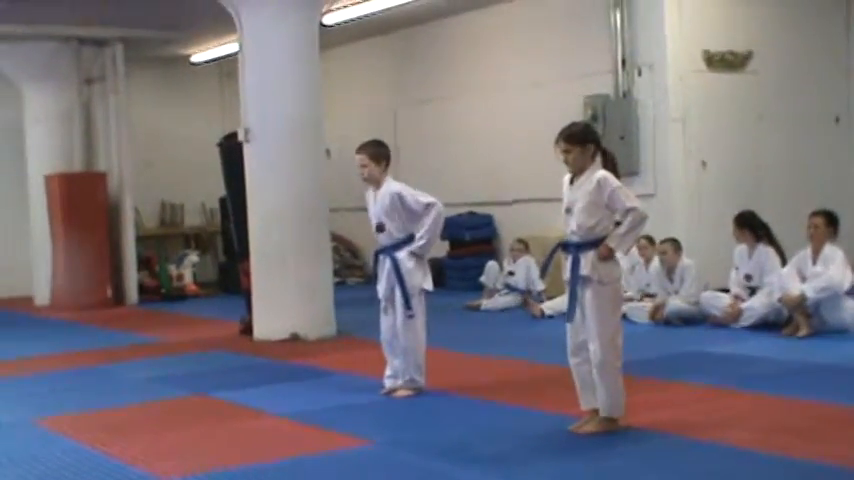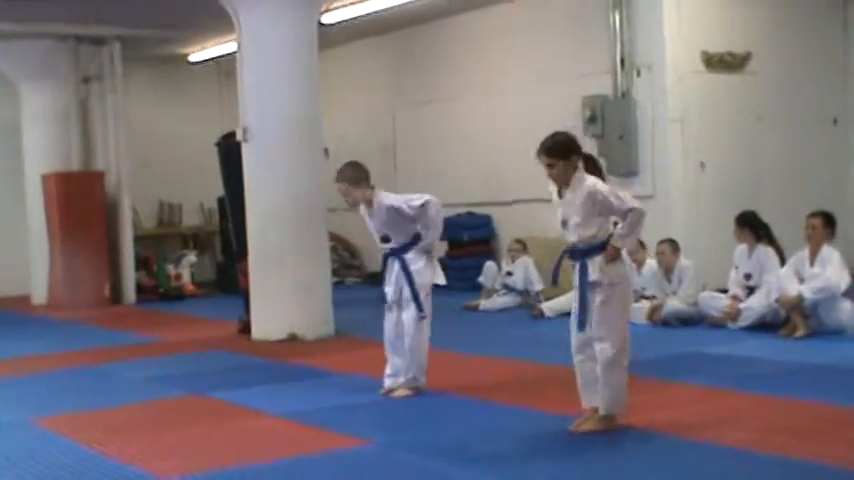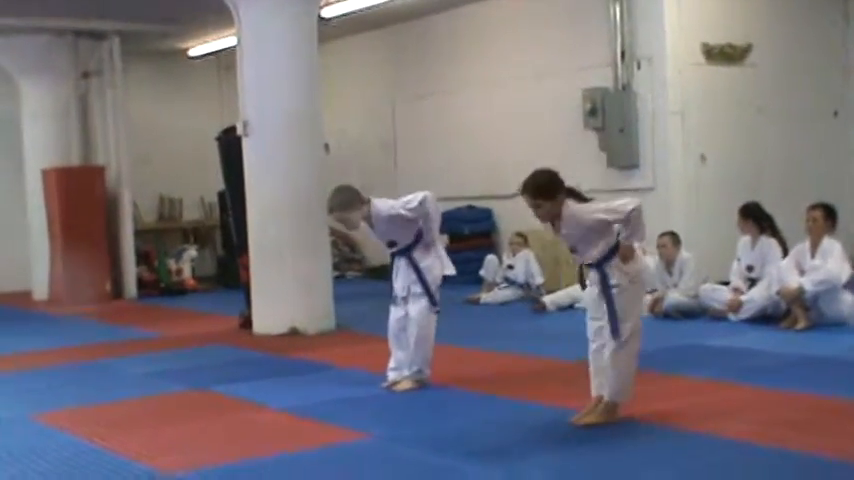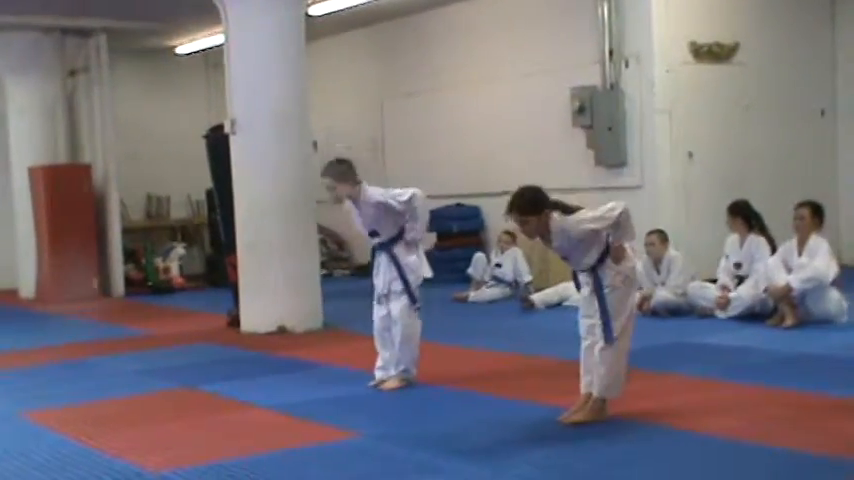
dt=0.2s
person 1, frame 1
left shoulder: (603, 180)
right shoulder: (568, 182)
left elbow: (636, 213)
left wrist: (613, 245)
right wrist: (572, 254)
left hip: (598, 269)
right hip: (575, 268)
left knee: (602, 345)
right knee: (578, 345)
left ankle: (609, 414)
right ankle: (592, 409)
person 1, frame 2
left shoulder: (592, 188)
right shoulder: (559, 191)
left elbow: (634, 211)
left wrist: (617, 245)
right wrist: (576, 253)
left hip: (605, 270)
right hip: (583, 270)
left knee: (608, 343)
right knee: (582, 343)
left ankle: (608, 413)
right ankle: (593, 407)
person 1, frame 3
left shoulder: (582, 214)
right shoulder: (556, 218)
left elbow: (632, 207)
left wrist: (628, 244)
left hip: (621, 271)
right hip: (599, 272)
left knee: (620, 336)
right knee: (598, 335)
left ankle: (610, 405)
right ankle: (599, 398)
person 1, frame 4
left shoulder: (571, 224)
right shoulder: (545, 229)
left elbow: (619, 210)
left wrist: (618, 245)
left hip: (614, 272)
right hip: (591, 275)
left knee: (610, 336)
right knee: (590, 334)
left ankle: (598, 404)
right ankle: (588, 396)
person 2, frame 1
left shoulder: (398, 192)
right shoulder: (370, 194)
left elbow: (434, 208)
left wrist: (418, 247)
right wrist: (386, 255)
left hip: (405, 263)
right hip: (386, 263)
left knee: (407, 324)
right knee: (389, 326)
left ankle: (411, 380)
right ankle: (395, 378)
person 2, frame 2
left shoulder: (390, 203)
right shoulder: (365, 208)
left elbow: (430, 203)
left wrist: (426, 243)
right wrist: (393, 254)
left hip: (414, 263)
right hip: (394, 264)
left knee: (412, 323)
right knee: (392, 325)
left ankle: (411, 379)
right ankle: (395, 377)
person 2, frame 3
left shoulder: (388, 210)
right shoulder: (368, 215)
left elbow: (426, 199)
left wrist: (430, 236)
left hip: (422, 259)
right hip: (403, 262)
left knee: (419, 318)
right knee: (397, 319)
left ankle: (415, 373)
right ankle: (399, 371)
person 2, frame 4
left shoulder: (376, 197)
right shoulder: (351, 202)
left elbow: (416, 197)
left wrist: (413, 236)
right wrist: (383, 248)
left hip: (403, 257)
right hip: (383, 259)
left knee: (402, 315)
right knee: (382, 318)
left ankle: (402, 372)
right ankle: (386, 370)
